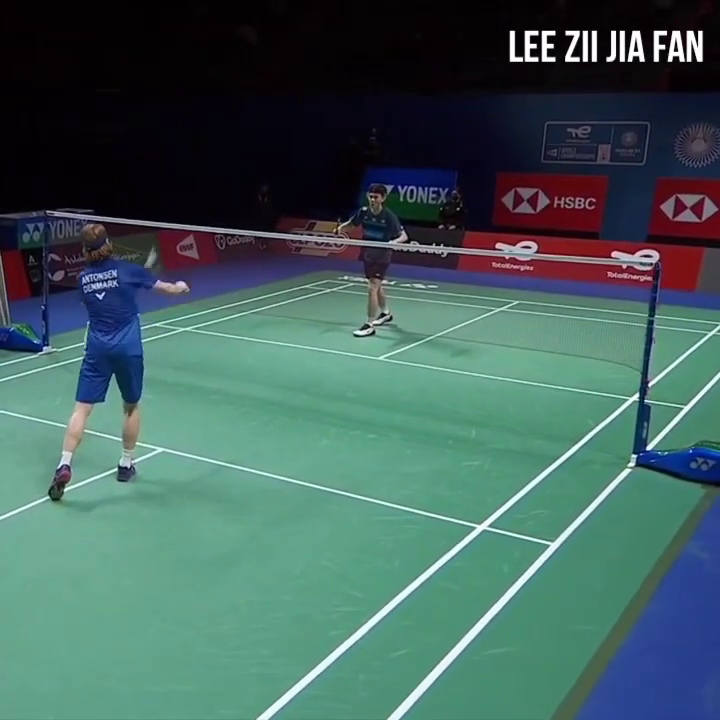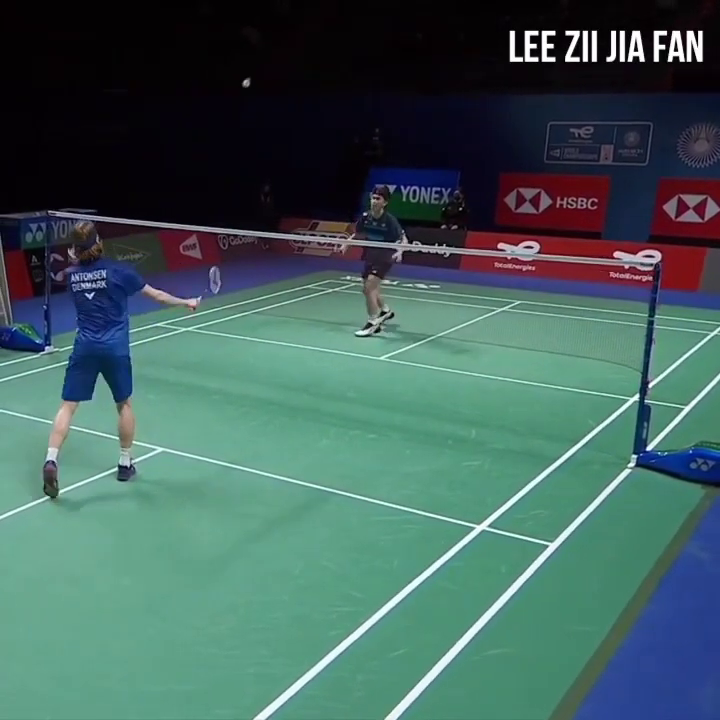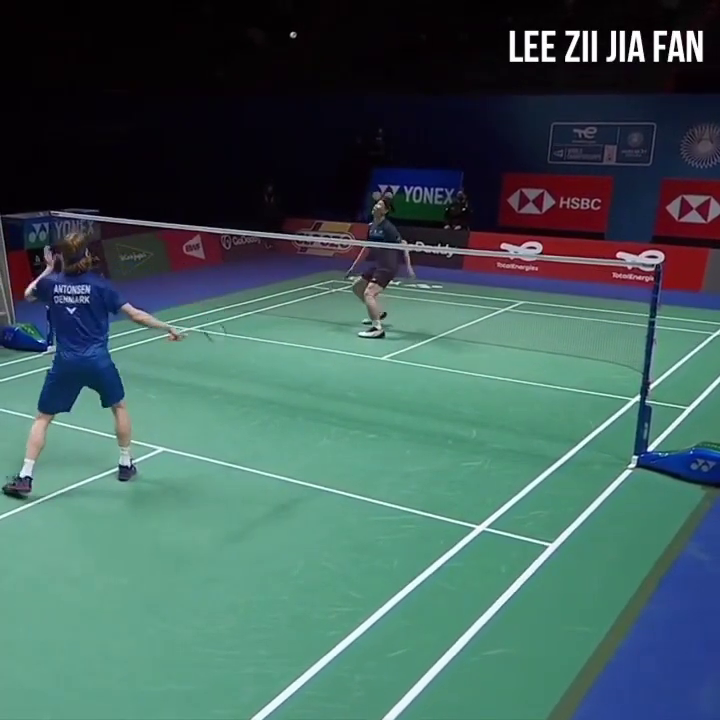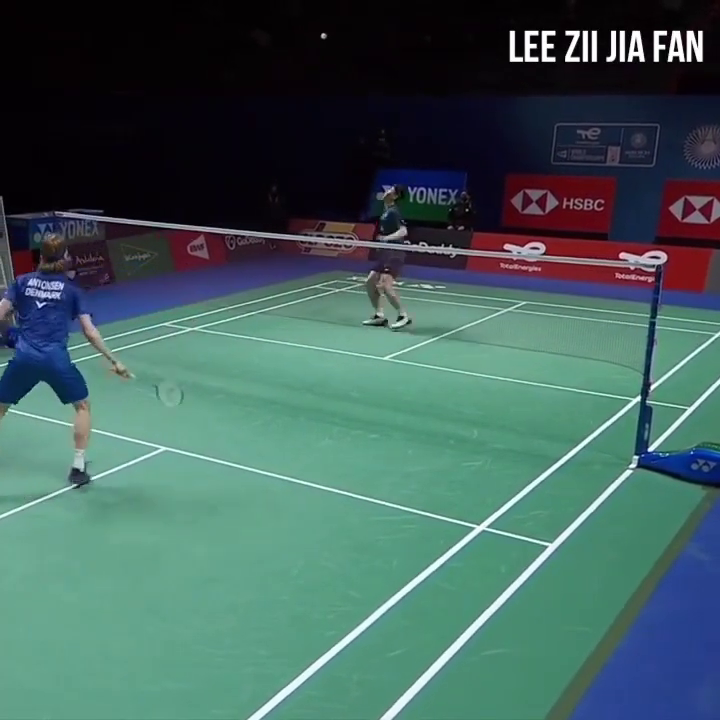
dt=0.2s
person 1, frame 1
left shoulder: (83, 275)
right shoulder: (126, 269)
right elbow: (166, 290)
right wrist: (180, 288)
left hip: (96, 350)
right hip: (127, 349)
left knee: (81, 410)
right knee: (131, 407)
left ankle: (64, 466)
right ankle: (125, 465)
person 1, frame 2
left shoulder: (71, 275)
right shoulder: (118, 270)
right elbow: (156, 296)
left wrist: (77, 263)
right wrist: (187, 303)
left hip: (84, 349)
right hip: (115, 348)
left knee: (67, 407)
right knee: (124, 405)
left ankle: (51, 461)
right ankle: (125, 464)
person 1, frame 3
left shoulder: (50, 282)
right shoulder: (100, 286)
left elbow: (27, 294)
right elbow: (134, 315)
left wrist: (48, 271)
right wrist: (168, 329)
left hip: (64, 363)
right hip: (97, 361)
left knee: (42, 419)
right knee: (120, 408)
left ankle: (24, 477)
right ankle: (125, 464)
person 1, frame 4
left shoulder: (23, 282)
right shoulder: (71, 290)
right elbow: (90, 332)
right wrist: (114, 361)
left hip: (23, 358)
right hip: (55, 359)
right knee: (82, 407)
right ankle: (78, 468)
